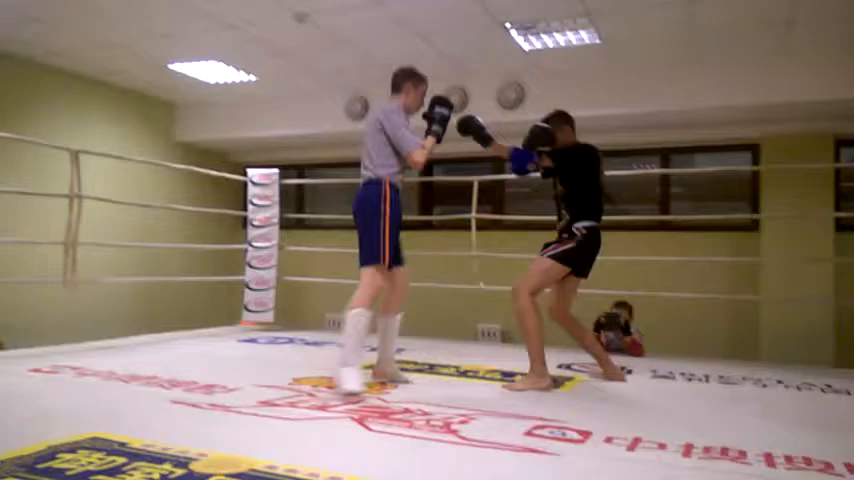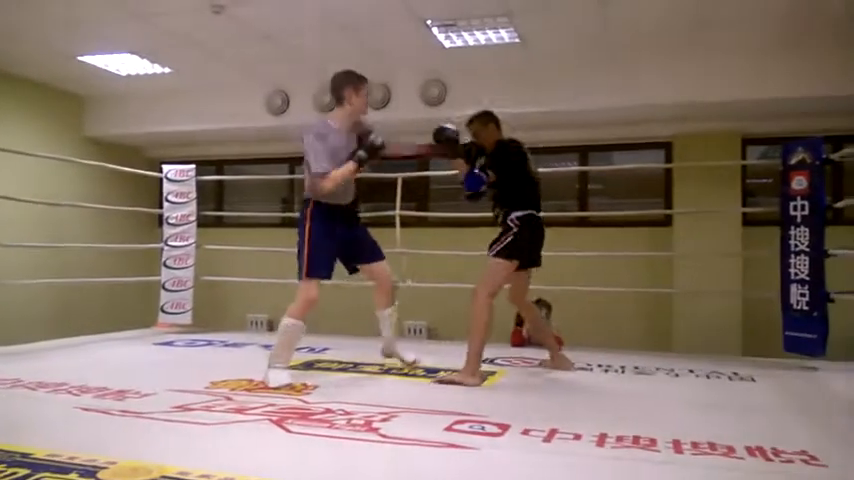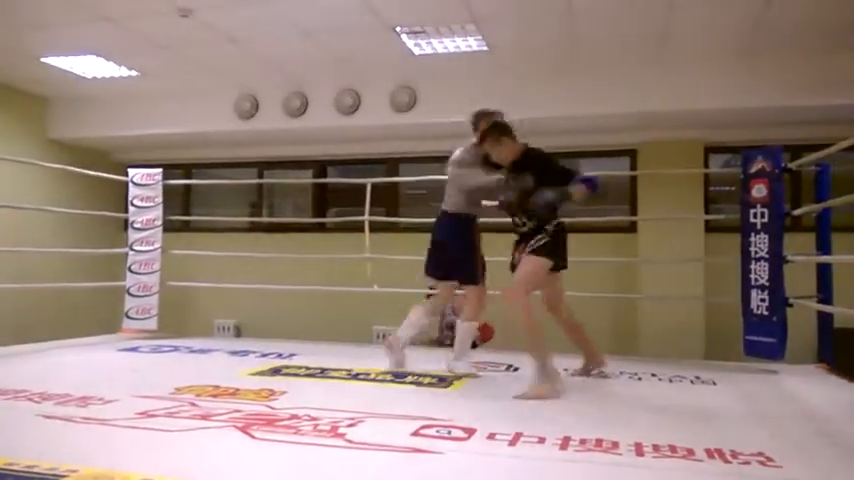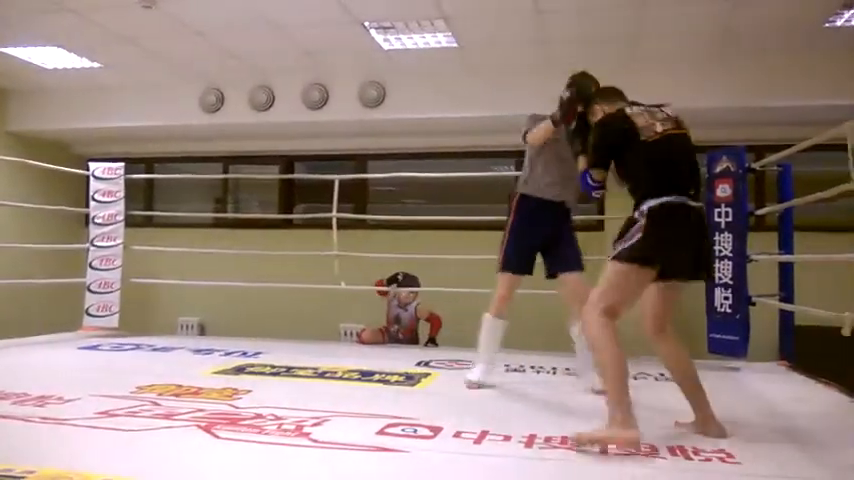
dt=1s
person 1, frame 1
left shoulder: (387, 118)
right shoulder: (391, 112)
left elbow: (404, 161)
right elbow: (417, 159)
left wrist: (431, 129)
right wrist: (436, 129)
left hip: (377, 198)
right hip: (380, 196)
left knee: (398, 285)
right knee: (373, 281)
left ankle: (384, 362)
right ankle: (348, 368)
person 1, frame 2
left shoulder: (357, 128)
right shoulder: (316, 134)
left elbow: (385, 152)
right elbow: (327, 183)
right wrist: (360, 156)
left hip: (348, 215)
right hip: (318, 216)
left knee: (386, 279)
right knee: (308, 295)
left ankle: (390, 346)
right ankle: (277, 365)
person 1, frame 3
left shoulder: (462, 154)
right shoulder: (473, 153)
right elbow: (475, 185)
left hip: (446, 225)
right hip: (461, 226)
left knee: (443, 296)
right knee: (476, 297)
left ankle: (399, 340)
right ankle: (458, 360)
person 1, frame 4
left shoulder: (586, 135)
right shoulder: (539, 122)
right elbow: (533, 139)
right wrist: (561, 114)
left hip: (561, 216)
right hip: (529, 210)
left knee: (579, 296)
right knee: (504, 292)
left ankle: (590, 372)
right ankle: (483, 364)
person 2, frame 1
left shoulder: (583, 152)
right shoulder: (564, 159)
left elbow: (525, 162)
right elbow: (525, 164)
left wrist: (485, 139)
right wrist: (533, 145)
left hip: (579, 236)
right hip: (575, 238)
left knee: (522, 291)
right knee: (559, 310)
left ankle: (538, 374)
right ankle: (609, 367)
person 2, frame 2
left shoulder: (505, 148)
right shoulder: (503, 156)
left elbow: (477, 185)
right elbow: (472, 193)
left wrist: (456, 156)
right wrist: (467, 159)
left hip: (520, 227)
right hip: (527, 229)
left knee: (483, 292)
right knee: (519, 297)
left ankle: (471, 371)
right ankle: (558, 357)
person 2, frame 3
left shoulder: (538, 160)
right shoulder: (513, 166)
left elbow: (587, 184)
right elbow: (509, 198)
left wrist: (560, 195)
right wrist: (510, 199)
left hip: (547, 236)
right hip: (528, 239)
left knee: (514, 294)
right knee: (556, 307)
left ankle: (545, 377)
right ankle: (594, 359)
person 2, frame 4
left shoulder: (611, 122)
right shoulder: (668, 116)
left elbow: (593, 184)
left wrist: (587, 150)
left hip: (657, 219)
right hip: (690, 221)
left knee: (597, 313)
right knee: (656, 327)
left ankle: (622, 422)
right ankle: (706, 417)
